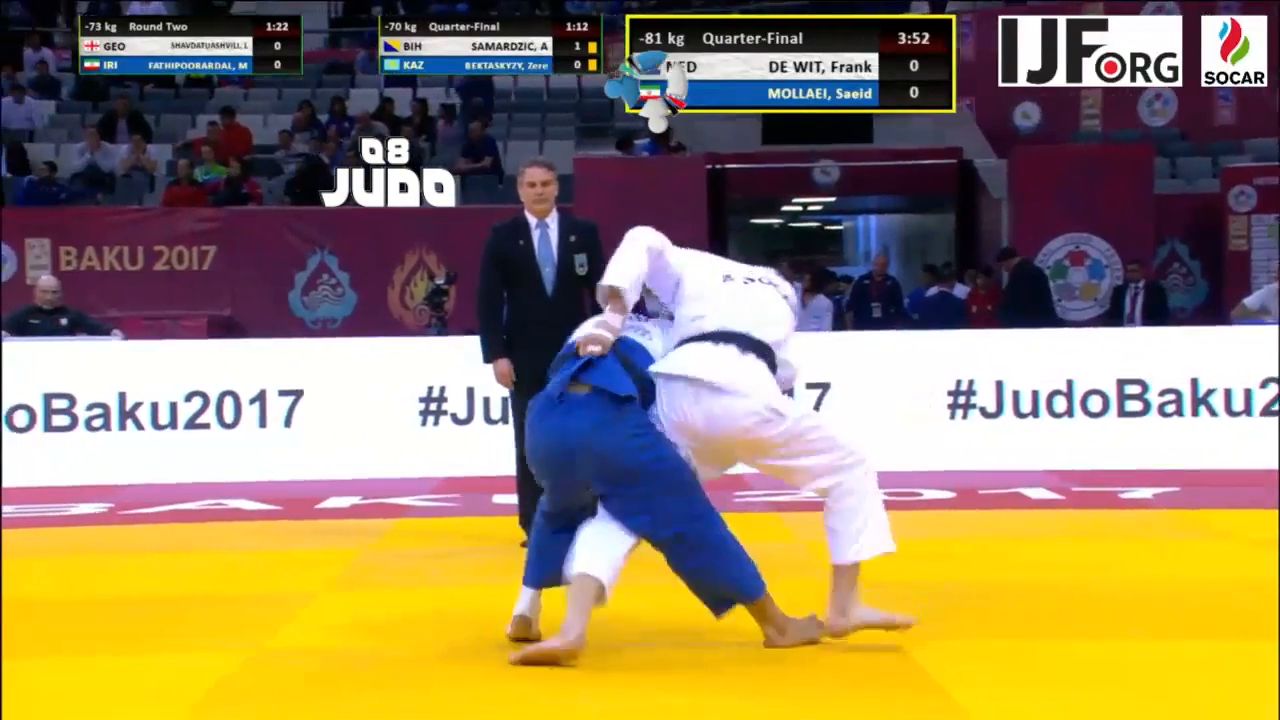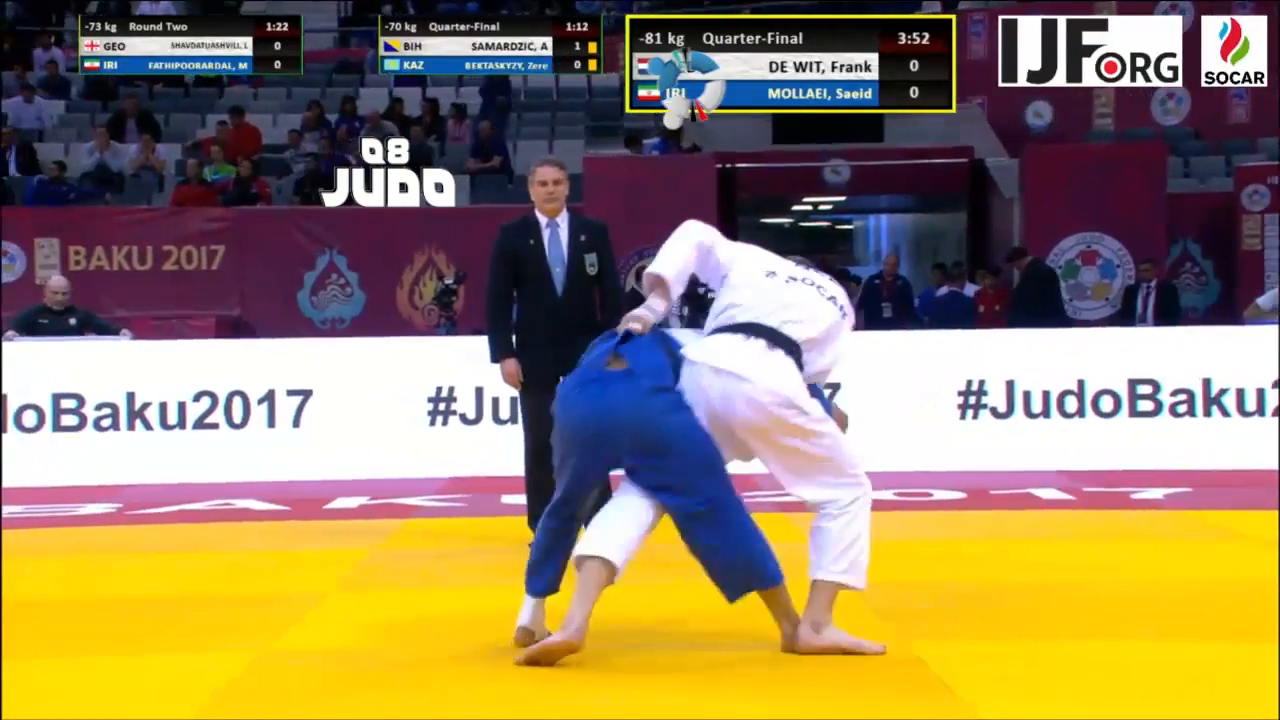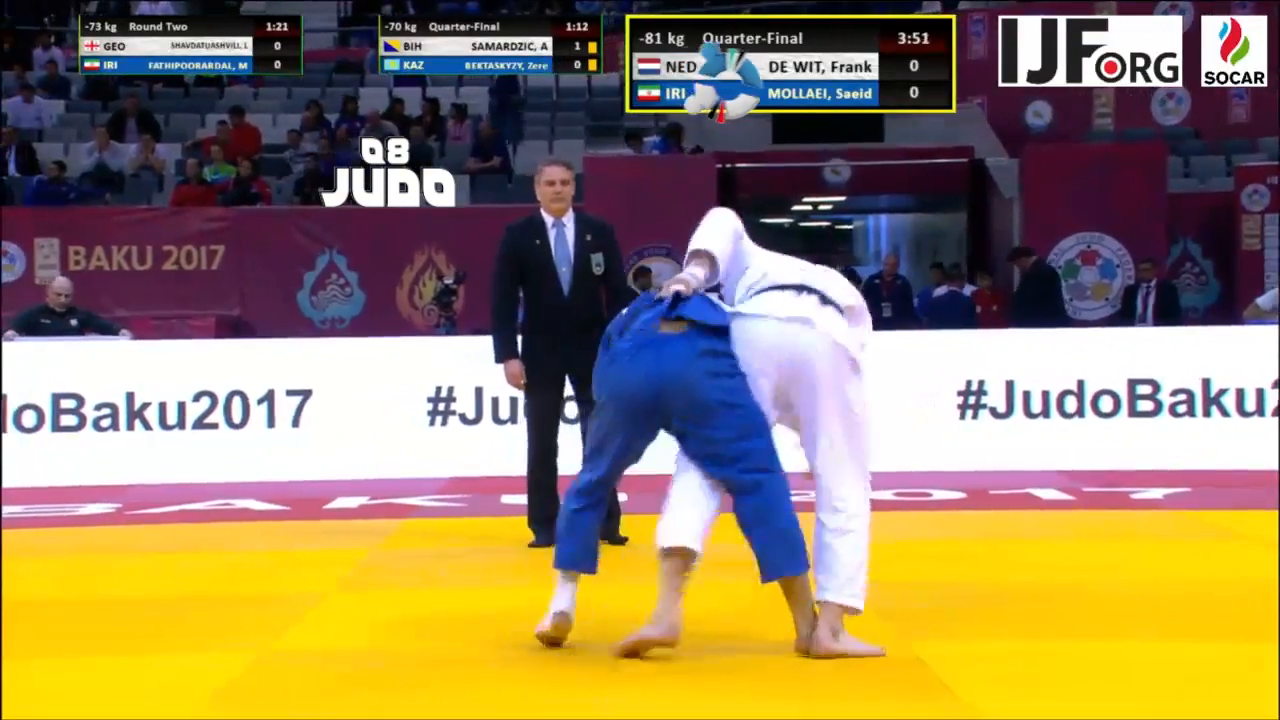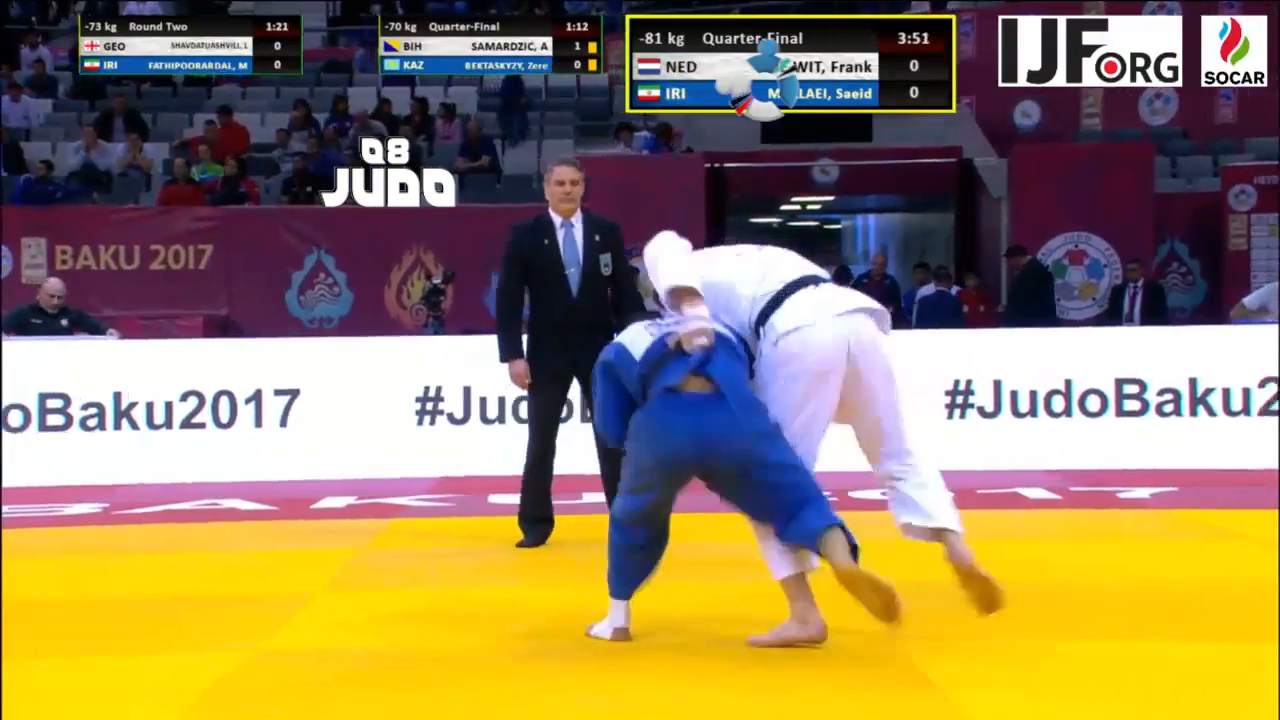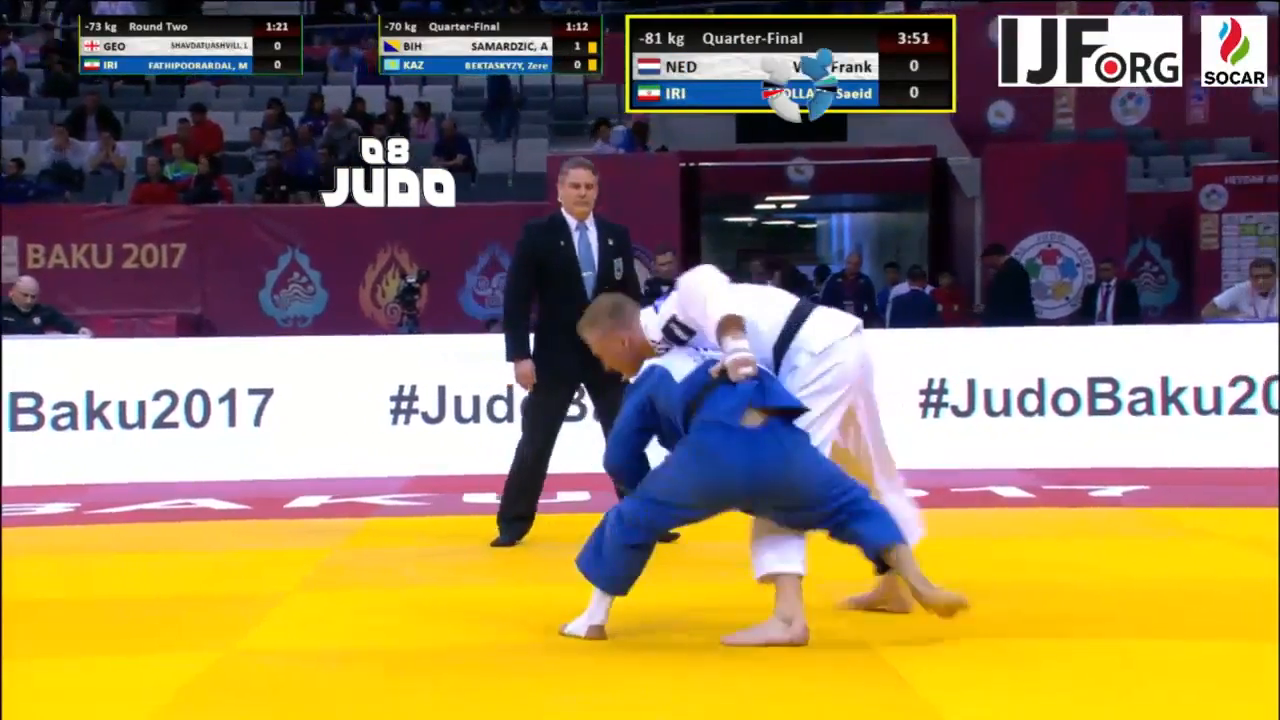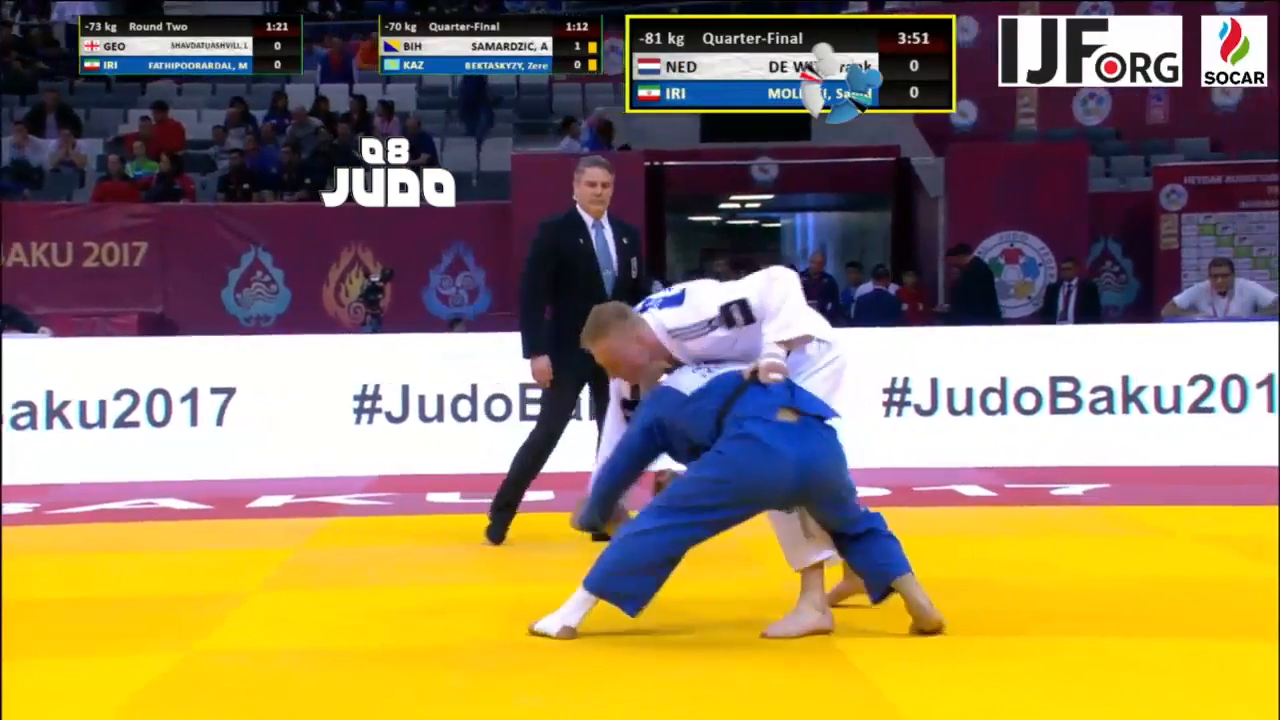
dt=0.2s
person 1, frame 1
left shoulder: (691, 268)
right shoulder: (778, 292)
left elbow: (641, 244)
left wrist: (611, 318)
left hip: (681, 395)
right hip: (745, 401)
right knee: (848, 472)
right ankle: (844, 608)
person 1, frame 2
left shoulder: (746, 259)
right shoulder: (837, 304)
left elbow: (693, 238)
right elbow: (814, 367)
left wrist: (654, 304)
left hip: (703, 375)
right hip: (767, 389)
right knee: (846, 495)
right ankle: (818, 624)
person 1, frame 3
left shoulder: (747, 266)
right shoulder: (849, 307)
left elbow: (723, 224)
left wrist: (694, 272)
left hip: (760, 333)
right hip: (829, 339)
left knee: (702, 468)
right knee: (842, 493)
left ankle: (667, 612)
right ankle: (831, 629)
person 1, frame 4
left shoulder: (692, 280)
right shoulder: (768, 261)
left elbow: (663, 251)
left wrist: (692, 314)
left hip: (798, 333)
right hip: (857, 323)
right knee: (897, 454)
left ankle: (805, 616)
right ankle: (958, 554)
person 1, frame 5
left shoulder: (657, 327)
right shoulder: (675, 325)
left elbow: (704, 283)
left wrist: (734, 346)
left hip: (818, 355)
right hip: (839, 345)
right knee: (867, 465)
right ankle: (895, 586)
person 1, frame 6
left shoulder: (685, 320)
right shoulder: (638, 352)
left elbow: (779, 280)
right elbow: (622, 428)
left wrist: (775, 353)
left hip: (806, 351)
right hip: (771, 370)
left ankle: (813, 603)
right ankle: (857, 573)
person 2, frame 1
left shoulder: (584, 232)
right shoulder: (502, 237)
right elbow: (489, 301)
right wrist: (497, 354)
right hip: (525, 354)
right knee: (529, 440)
right ankle: (535, 524)
person 2, frame 2
left shoulder: (594, 232)
right shoulder: (512, 236)
left elbow: (611, 294)
right elbow: (498, 300)
right wrist: (504, 354)
left hip: (586, 349)
right hip: (534, 352)
right knee: (538, 440)
right ankle: (544, 524)
person 2, frame 3
left shoulder: (600, 232)
right shoulder: (517, 236)
left elbow: (618, 293)
right elbow: (503, 300)
right wrist: (508, 354)
left hip: (592, 349)
right hip: (541, 352)
right knee: (541, 441)
left ankle: (605, 522)
right ankle: (545, 525)
person 2, frame 4
left shoulder: (607, 232)
right shoulder: (525, 235)
left elbow: (625, 294)
right elbow: (508, 300)
right wrist: (512, 354)
left hip: (599, 349)
right hip: (547, 352)
right knee: (541, 440)
right ankle: (536, 523)
person 2, frame 5
left shoulder: (617, 235)
right shoulder: (537, 235)
left elbow: (631, 296)
right elbow: (516, 299)
right wrist: (520, 355)
right hip: (554, 355)
right knee: (537, 441)
right ankle: (514, 520)
person 2, frame 6
left shoulder: (628, 234)
right shoulder: (554, 232)
left elbow: (639, 295)
right elbow: (531, 297)
right wrist: (537, 352)
right hip: (568, 352)
right knee: (547, 432)
right ankle: (502, 510)
person 3, frame 1
left shoulder: (590, 329)
left hip: (545, 428)
right hip: (612, 423)
left knee: (560, 511)
right knee: (684, 525)
left ankle: (526, 613)
right ankle: (779, 627)
person 3, frame 2
left shoulder: (609, 345)
left hip: (584, 399)
right hip: (644, 402)
left knee: (567, 509)
right knee: (716, 512)
left ankle: (529, 622)
right ankle: (792, 627)
person 3, frame 3
left shoulder: (627, 321)
right shoulder: (723, 320)
left elbow: (605, 392)
left hip: (630, 366)
right hip: (698, 364)
left knee: (592, 485)
right knee: (761, 484)
left ankle: (561, 608)
right ankle: (807, 625)
person 3, frame 4
left shoulder: (615, 353)
right shoulder: (719, 333)
left elbow: (614, 431)
left hip: (666, 427)
right hip: (733, 418)
left knee: (634, 516)
right knee: (800, 505)
left ankle: (617, 618)
right ankle: (844, 564)
person 3, frame 5
left shoulder: (650, 379)
left elbow: (620, 459)
left hip: (714, 456)
right hip: (781, 452)
left knee: (635, 517)
right knee: (853, 505)
left ankle: (594, 617)
right ankle: (921, 587)
person 3, frame 6
left shoulder: (659, 406)
right shoulder: (734, 372)
left elbow: (614, 474)
left wrist: (592, 517)
left hip: (754, 457)
right hip: (818, 446)
left knee: (660, 527)
right knee: (854, 523)
left ankle: (568, 617)
right ankle: (921, 606)
